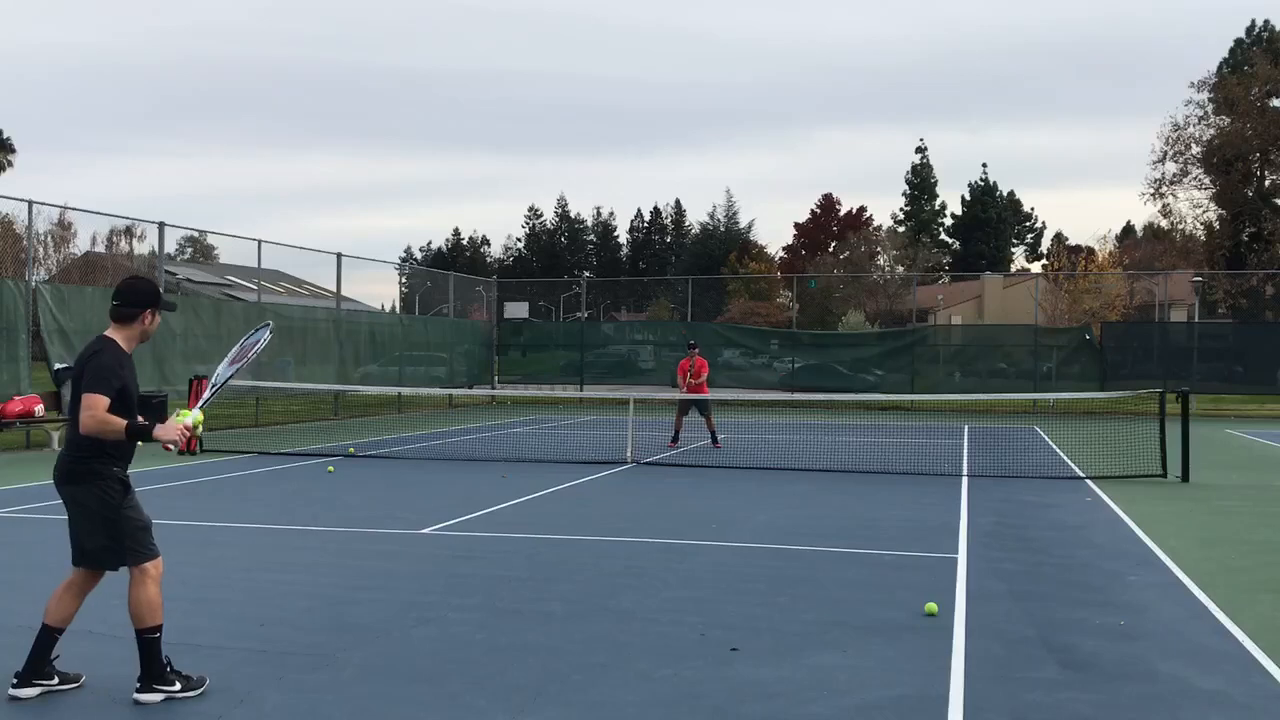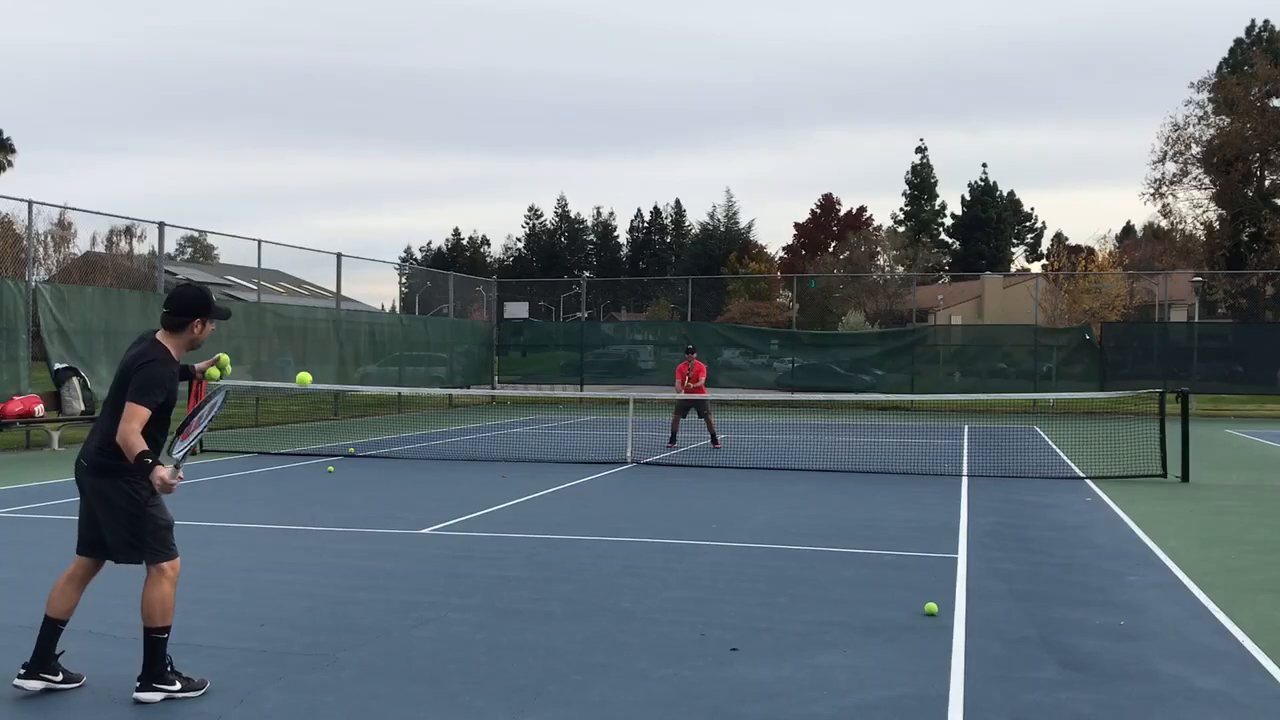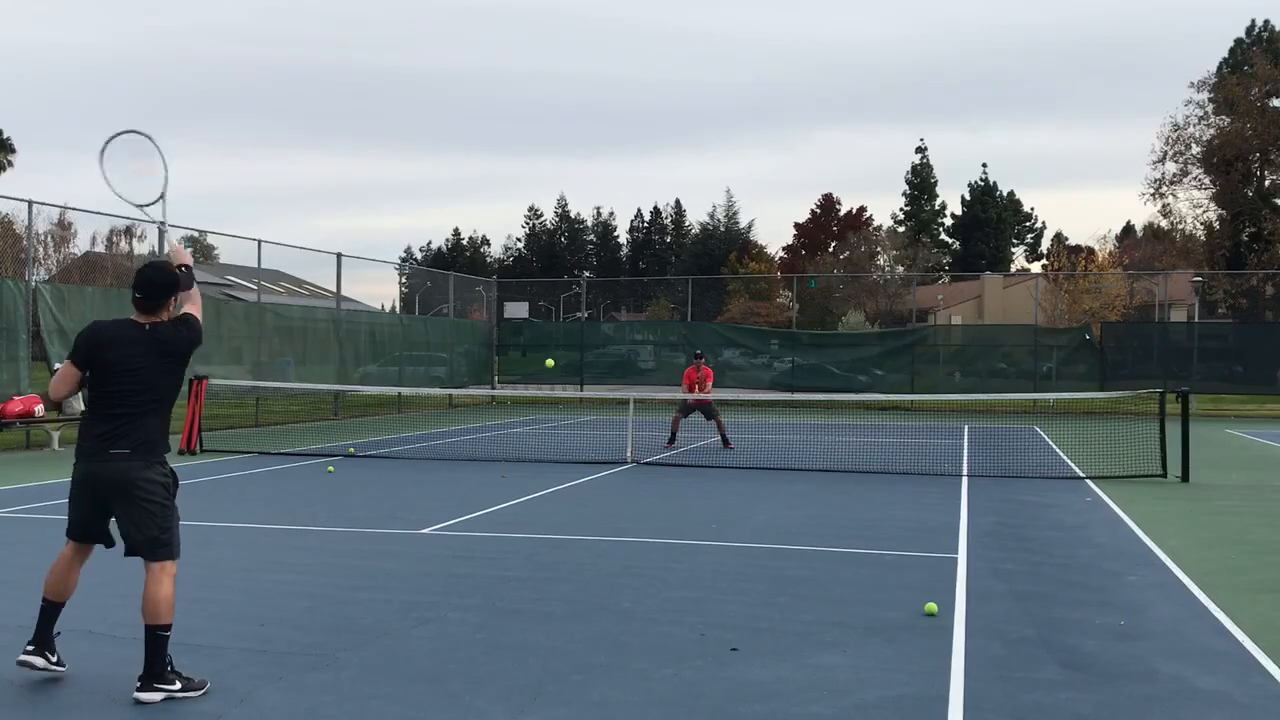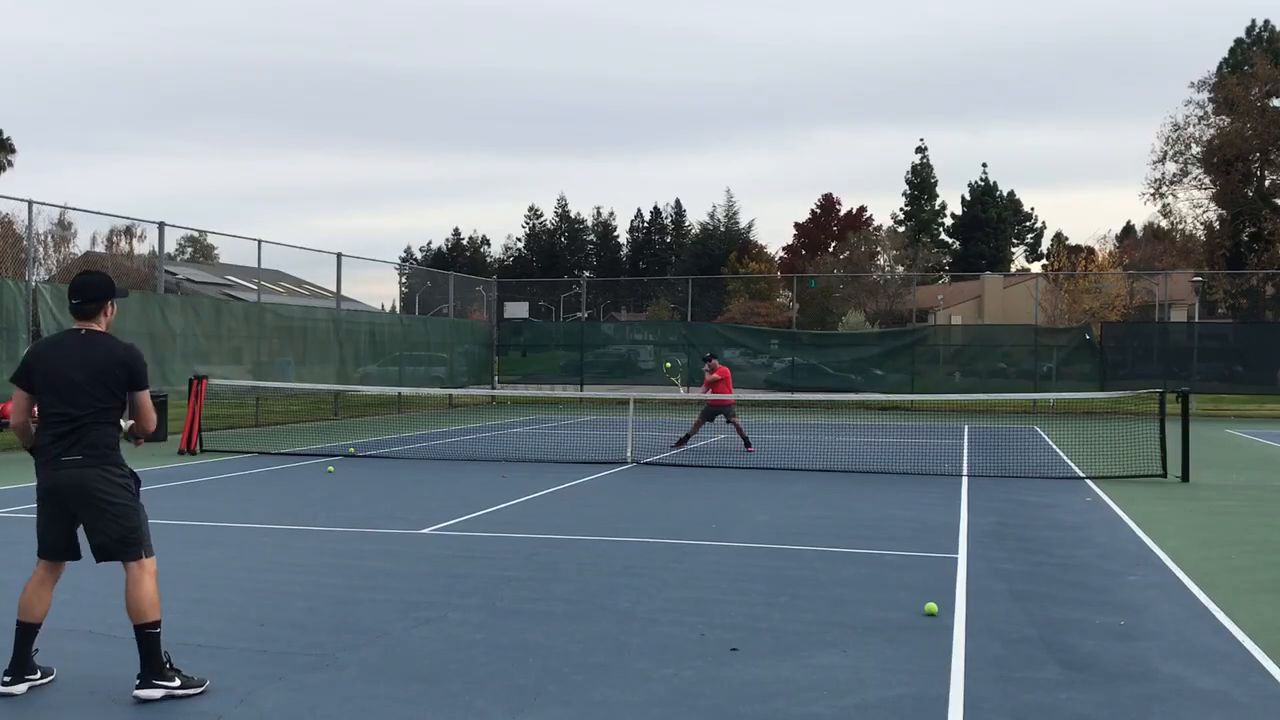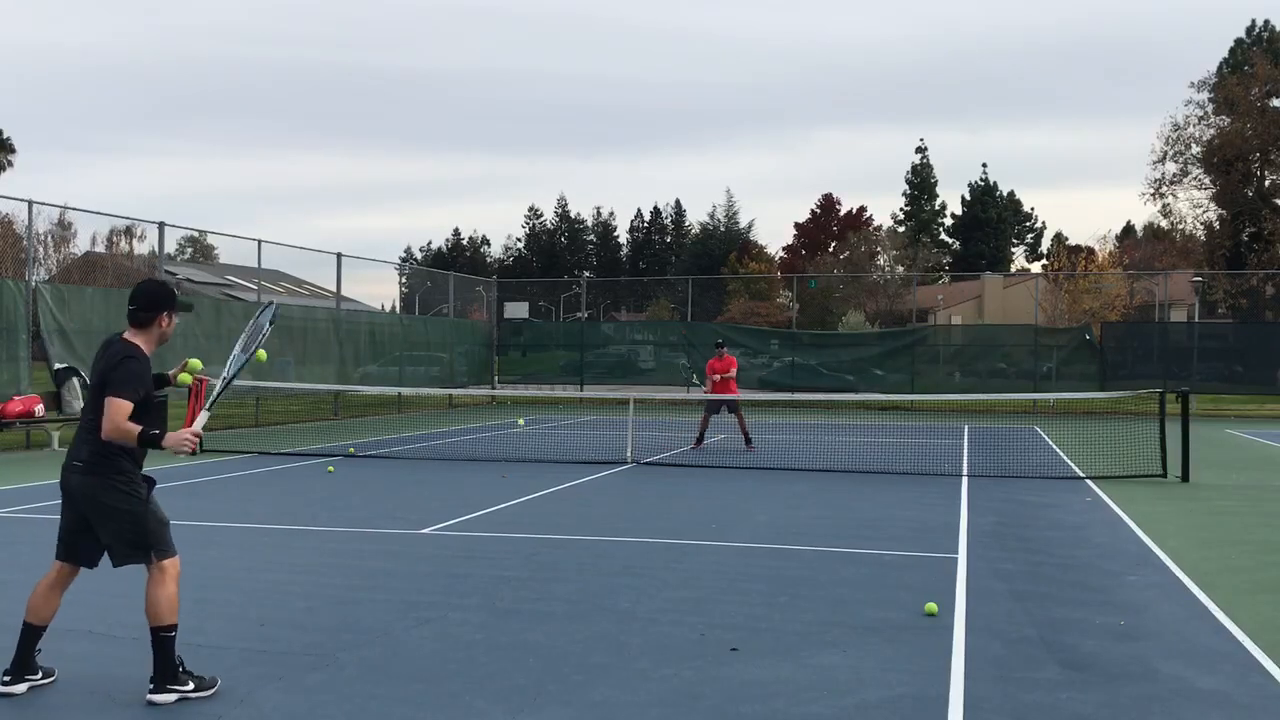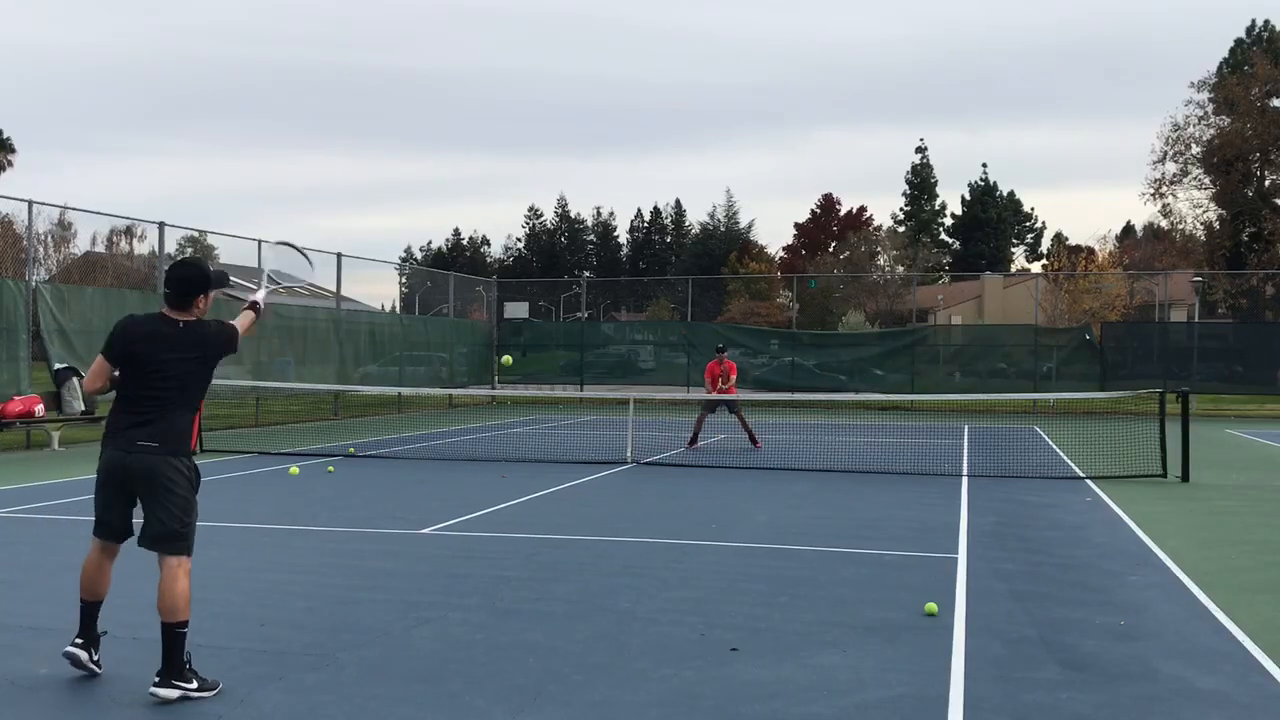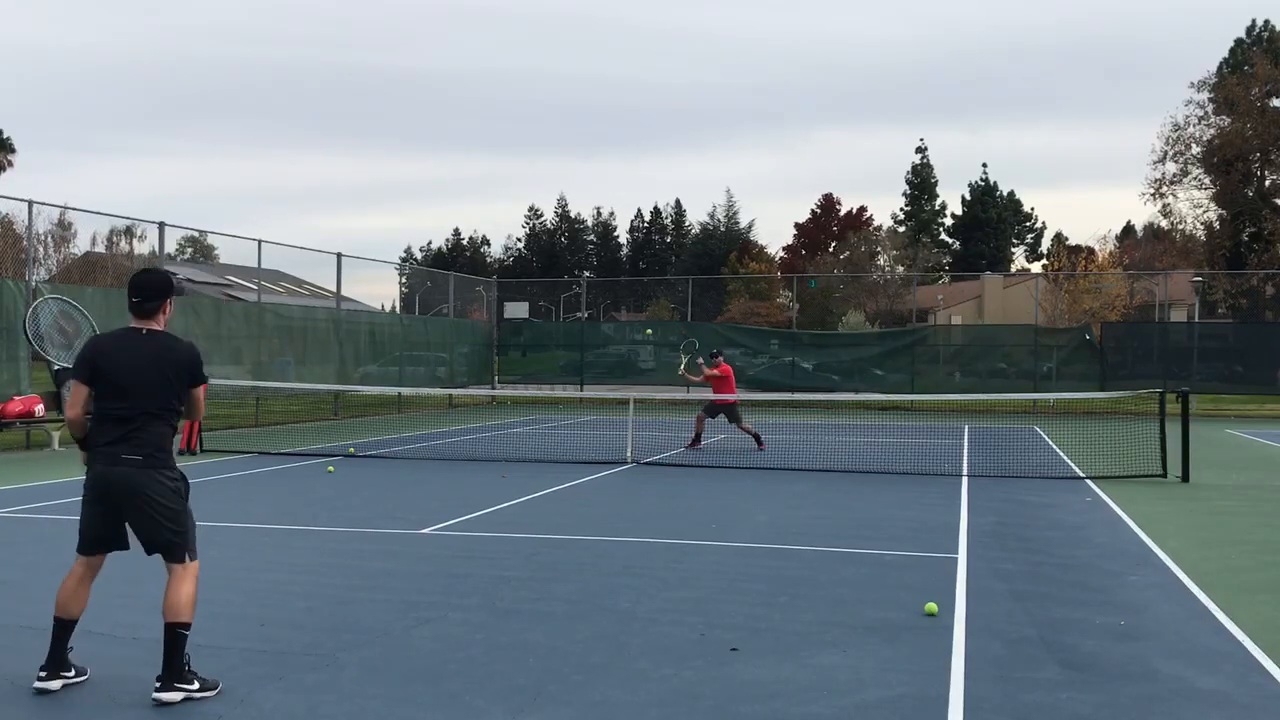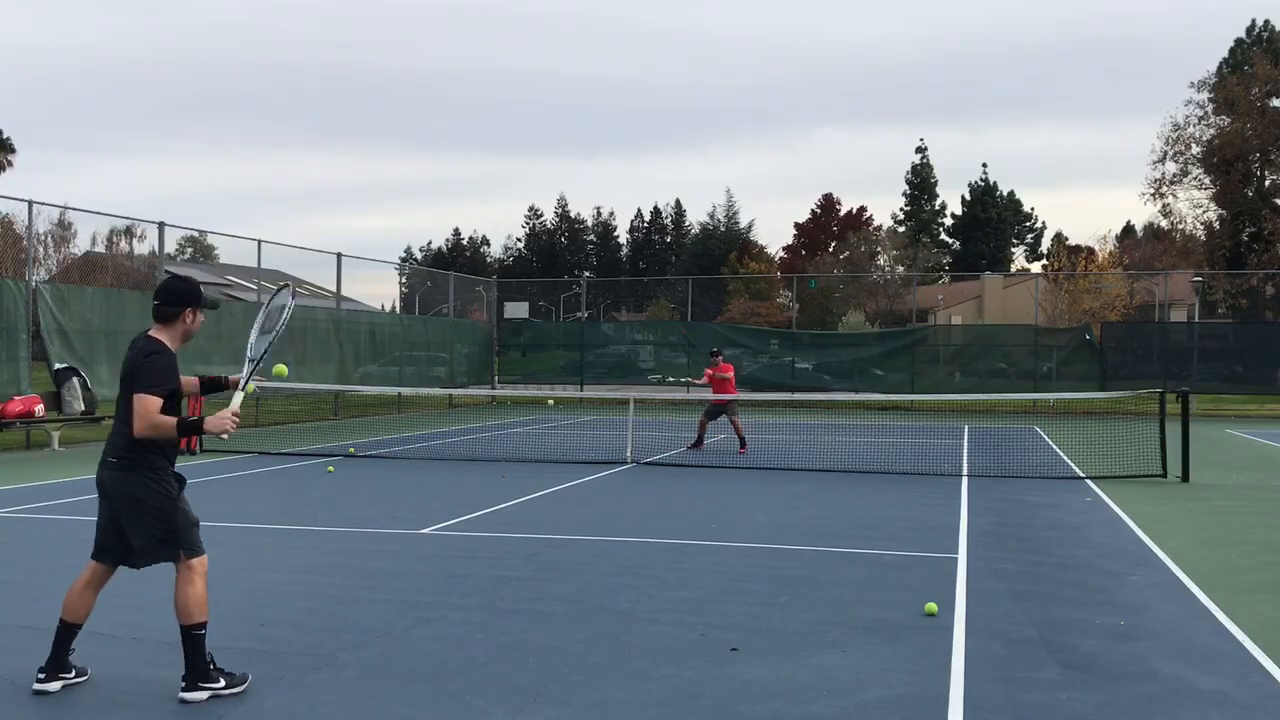
dt=0.4s
person 1, frame 1
left shoulder: (114, 353)
right shoulder: (106, 358)
right elbow: (90, 421)
left wrist: (157, 426)
right wrist: (150, 432)
left hip: (86, 477)
right hip: (95, 479)
left knee: (87, 572)
right knee: (147, 568)
left ankle: (34, 672)
right ankle: (154, 677)
person 1, frame 2
left shoulder: (153, 345)
right shoulder: (157, 367)
right elbow: (127, 432)
left wrist: (195, 372)
right wrist: (150, 467)
left hip: (98, 471)
right hip: (120, 476)
left knee: (85, 564)
right knee: (165, 566)
left ankle: (39, 665)
right ankle: (156, 676)
person 1, frame 3
left shoulder: (97, 334)
right shoulder: (177, 337)
left elbow: (57, 393)
right elbow: (193, 309)
right wrist: (185, 268)
left hip: (92, 460)
right hip: (142, 467)
left knee: (76, 548)
right knee: (162, 565)
left ankle: (39, 644)
right ankle: (156, 675)
person 1, frame 4
left shoulder: (39, 350)
right shoulder: (124, 355)
right elbow: (148, 423)
right wrist: (130, 433)
left hip: (52, 473)
right hip: (100, 472)
left knee: (48, 567)
right knee: (141, 565)
right ankle: (154, 672)
person 1, frame 5
left shoulder: (118, 346)
right shoulder: (130, 362)
right elbow: (113, 429)
left wrist: (164, 379)
right wrist: (162, 439)
left hip: (78, 474)
right hip: (111, 478)
left knee: (63, 569)
right knee: (165, 566)
right ankle: (168, 677)
person 1, frame 6
left shoulder: (130, 328)
right shoulder: (213, 338)
left elbow: (92, 385)
right elbow: (239, 327)
right wrist: (256, 304)
left hip: (117, 452)
right hip: (161, 462)
left knee: (104, 546)
right knee: (176, 562)
left ankle: (85, 640)
right ankle: (173, 672)
person 1, frame 7
left shoulder: (96, 347)
right shoulder: (184, 353)
left elbow: (74, 414)
right elbow: (195, 412)
left hip: (103, 469)
right hip: (152, 472)
left knee: (86, 563)
right knee: (184, 567)
left ankle: (54, 664)
right ankle: (173, 675)
person 1, frame 8
left shoulder: (147, 347)
right shoulder: (156, 358)
right elbow: (145, 426)
left wrist: (226, 382)
right wrist: (202, 425)
left hip: (115, 472)
right hip: (143, 475)
left knee: (98, 569)
right knee: (192, 565)
left ankle: (54, 667)
right ankle: (199, 675)
